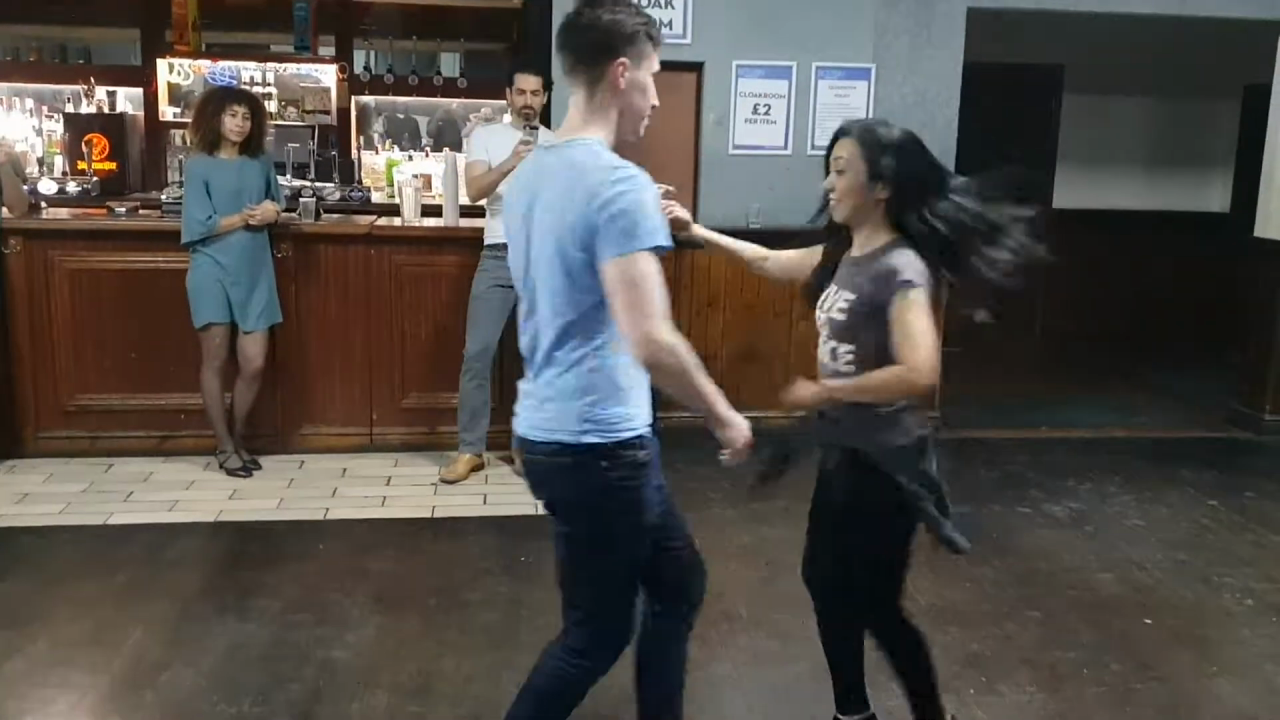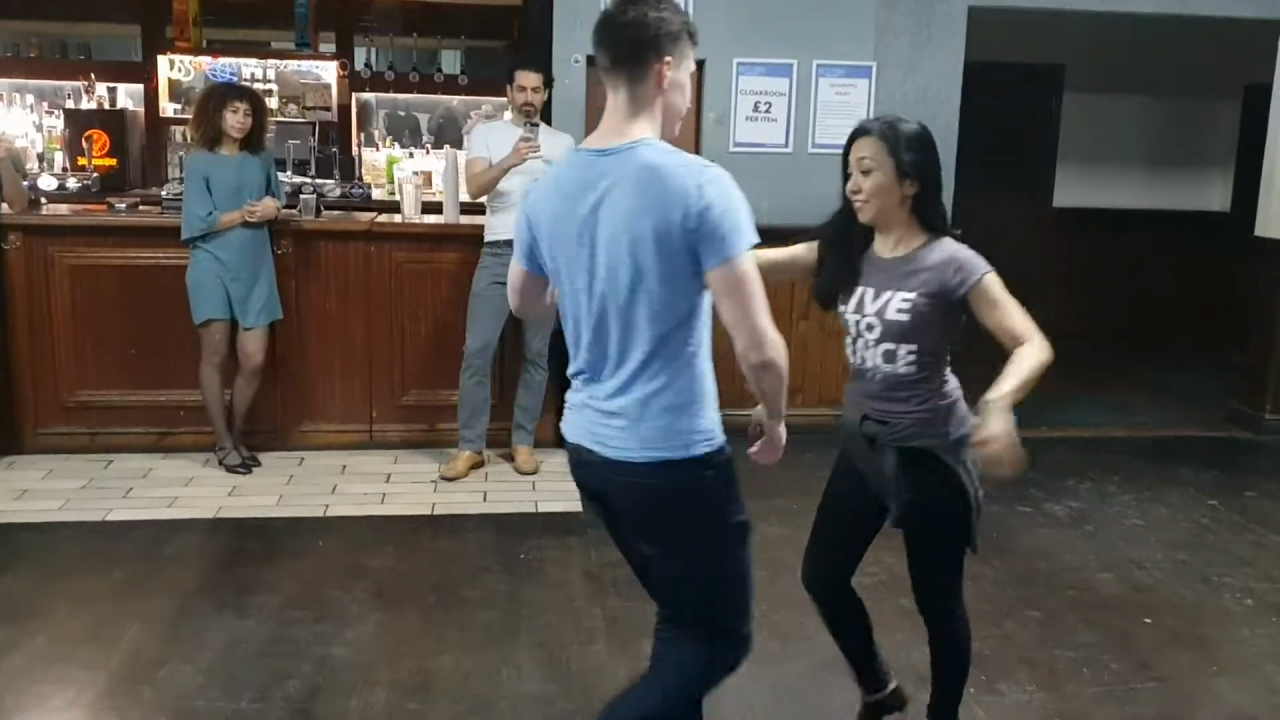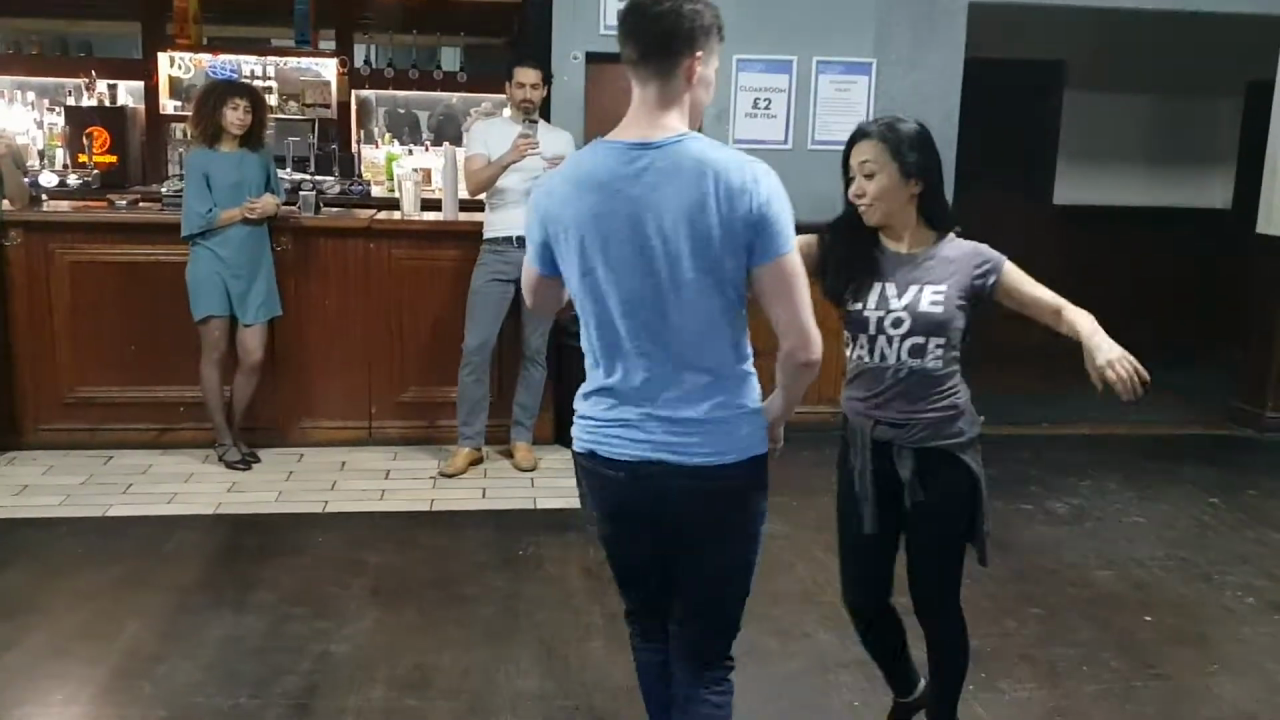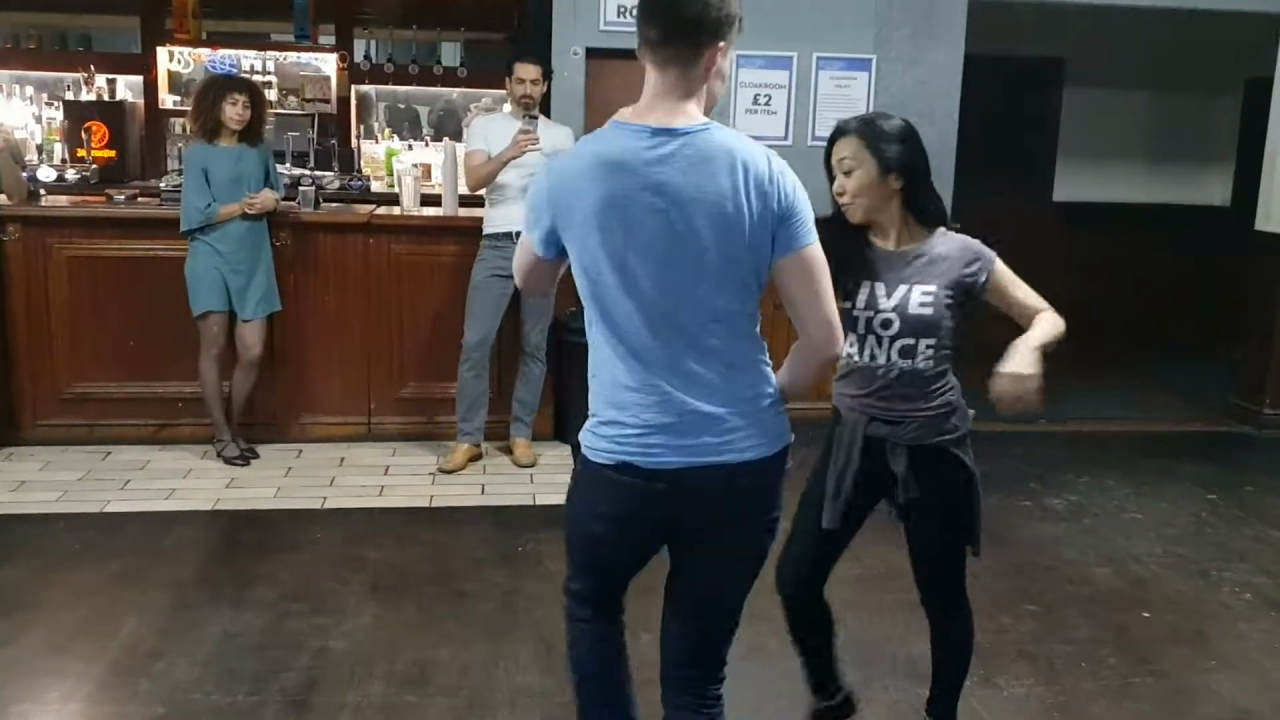
dt=0.2s
person 1, frame 1
left shoulder: (530, 175)
right shoulder: (620, 183)
right elbow: (653, 340)
right wrist: (724, 417)
left hip: (564, 434)
right hip: (594, 445)
left knee: (678, 585)
right knee: (598, 630)
person 1, frame 2
left shoulder: (547, 189)
right shoulder: (700, 185)
left elbow: (524, 304)
right elbow: (761, 349)
right wrist: (775, 419)
left hip: (592, 446)
right hip: (675, 457)
left knee: (688, 616)
right knee: (718, 635)
person 1, frame 3
left shoulder: (562, 188)
right shoulder: (746, 181)
left elbow: (539, 300)
right elbow: (803, 348)
right wrist: (777, 411)
left hip: (607, 457)
right hip: (721, 462)
left knee: (650, 622)
right knee: (705, 659)
person 1, frame 4
left shoulder: (570, 174)
right shoulder: (766, 175)
left elbow: (528, 280)
right elbow: (824, 341)
right wrist: (763, 399)
left hip: (622, 463)
right hip: (744, 464)
left knee: (589, 606)
person 2, frame 1
left shoulder: (900, 270)
right shoulder: (847, 253)
left elbow: (920, 372)
right elbow: (780, 264)
left wrist: (824, 392)
right wrist: (701, 234)
left hip: (883, 456)
right hip: (849, 449)
left knee: (873, 603)
right knee: (824, 580)
person 2, frame 2
left shoulder: (953, 264)
right shoulder: (848, 251)
left elbow: (1033, 345)
right elbow: (761, 262)
left wrist: (998, 406)
left hip: (931, 452)
right hip: (864, 445)
left knee: (936, 601)
right knee: (822, 576)
person 2, frame 3
left shoulder: (970, 261)
right shoulder: (844, 251)
left elbow: (1061, 309)
left wrist: (1099, 342)
left hip: (941, 452)
right hip: (865, 447)
left knee: (935, 601)
right knee: (862, 597)
person 2, frame 4
left shoulder: (958, 256)
right shoulder: (835, 248)
left elbow: (1047, 317)
left wrist: (1025, 349)
left hip: (932, 448)
right hip: (854, 440)
left knee: (943, 597)
right knee: (796, 580)
person 3, frame 1
right shoulder: (485, 136)
right elbow: (474, 191)
right wrist: (510, 164)
right hip: (497, 257)
right knee: (478, 353)
right ankle: (470, 449)
person 3, frame 2
left shoulder: (563, 142)
right shoulder: (486, 133)
right elbow: (474, 188)
right wrist: (510, 162)
right hip: (498, 254)
left knee: (537, 353)
right knee: (477, 349)
left ankle: (523, 441)
right ankle: (470, 446)
person 3, frame 3
left shoulder: (561, 139)
right shoulder: (485, 130)
right elbow: (473, 185)
right wrist: (508, 158)
right hip: (497, 251)
left knee: (535, 349)
right knee: (476, 346)
left ankle: (522, 438)
right ankle: (469, 443)
person 3, frame 4
left shoulder: (561, 135)
right shoulder: (484, 126)
right elbow: (473, 181)
right wrist: (508, 154)
right hip: (497, 246)
left knee: (534, 345)
right knee: (475, 342)
left ankle: (521, 434)
right ankle: (468, 438)
person 4, frame 1
left shoulder: (260, 163)
right shoulder: (199, 165)
left elbow: (275, 206)
right elbow: (201, 226)
left wrist: (272, 213)
right wrist: (247, 216)
left hip: (254, 272)
right hip: (213, 271)
left knee: (254, 363)
right knee: (216, 360)
left ankle: (238, 439)
right ankle: (224, 446)
person 4, frame 2
left shoulder: (261, 160)
right shoulder: (199, 162)
left elbow: (276, 201)
right elbow: (201, 222)
left wrist: (273, 209)
right wrist: (246, 213)
left hip: (254, 268)
right hip: (213, 266)
left knee: (254, 359)
right knee: (215, 356)
left ankle: (237, 435)
right ankle: (223, 443)
person 4, frame 3
left shoulder: (260, 157)
right shoulder: (199, 158)
left elbow: (275, 199)
right elbow: (200, 218)
left wrist: (272, 206)
right wrist: (245, 210)
left hip: (253, 265)
right hip: (212, 263)
left knee: (253, 356)
right knee: (215, 352)
left ankle: (236, 432)
right ankle: (223, 439)
person 4, frame 4
left shoulder: (259, 152)
right shoulder: (198, 153)
left elbow: (274, 195)
right elbow: (199, 214)
left wrist: (271, 202)
right wrist: (244, 205)
left hip: (252, 260)
right hip: (211, 258)
left knee: (252, 352)
right knee: (213, 347)
left ankle: (234, 428)
right ankle: (221, 435)
